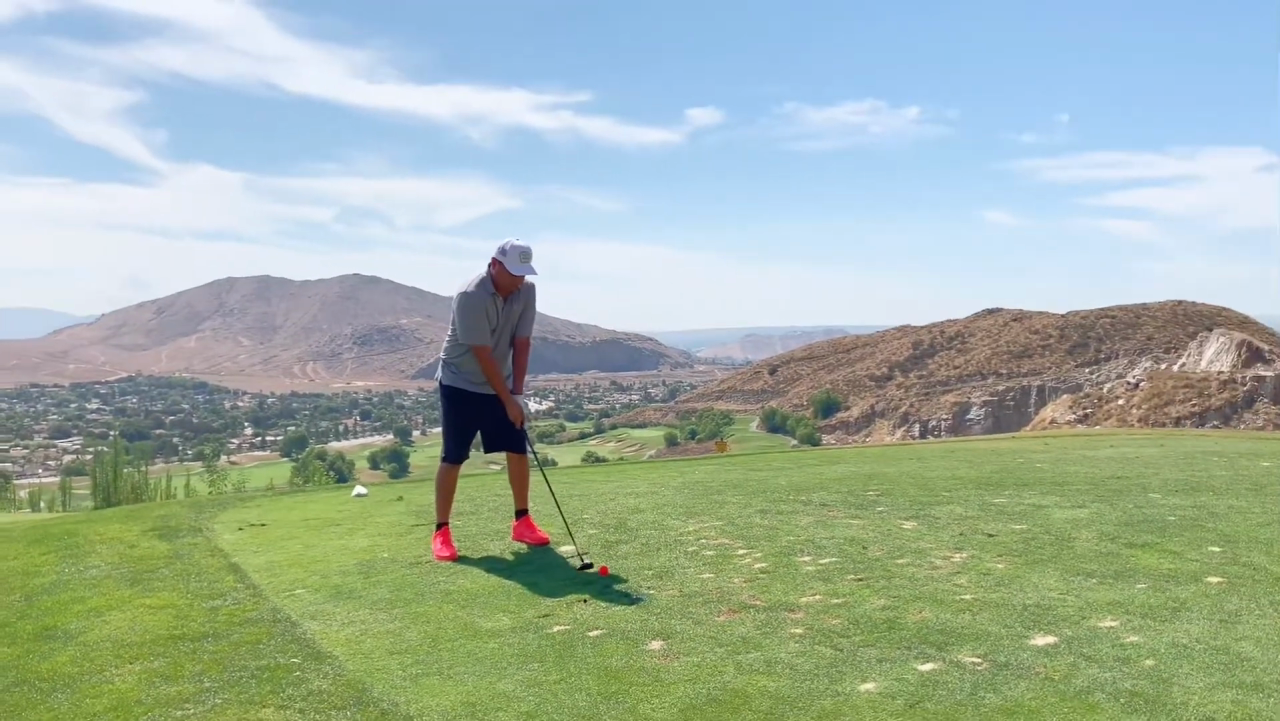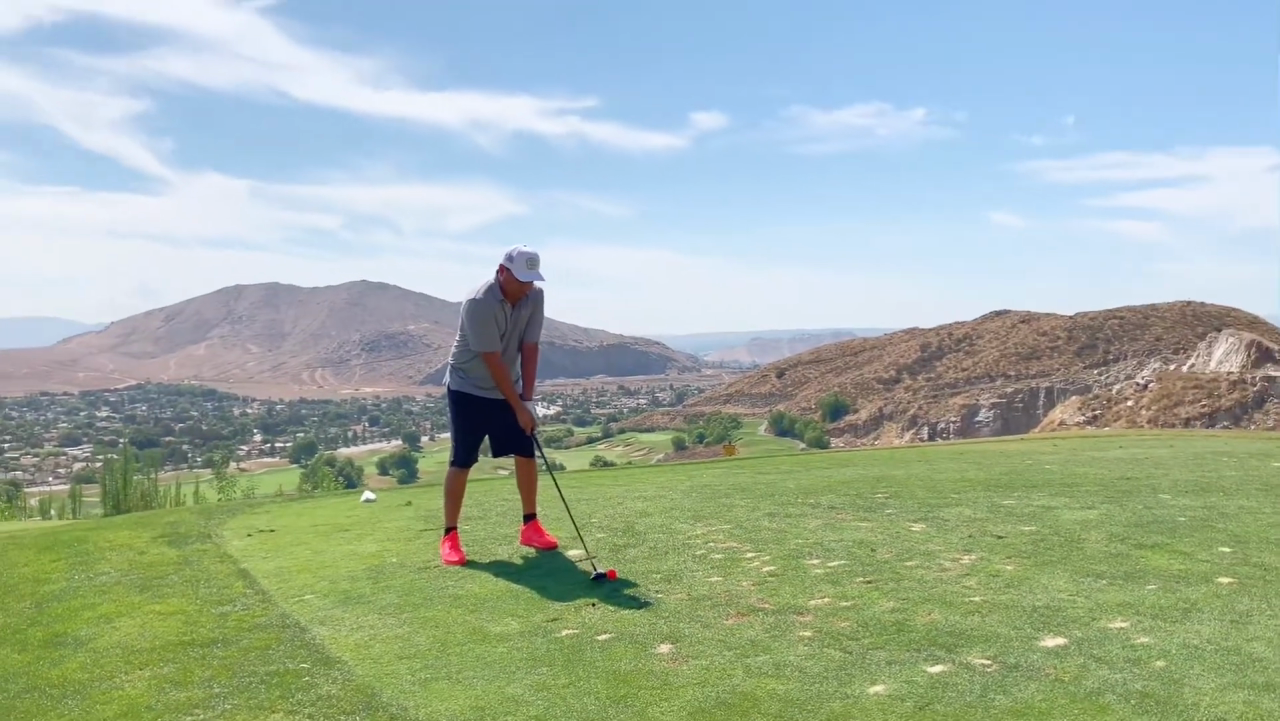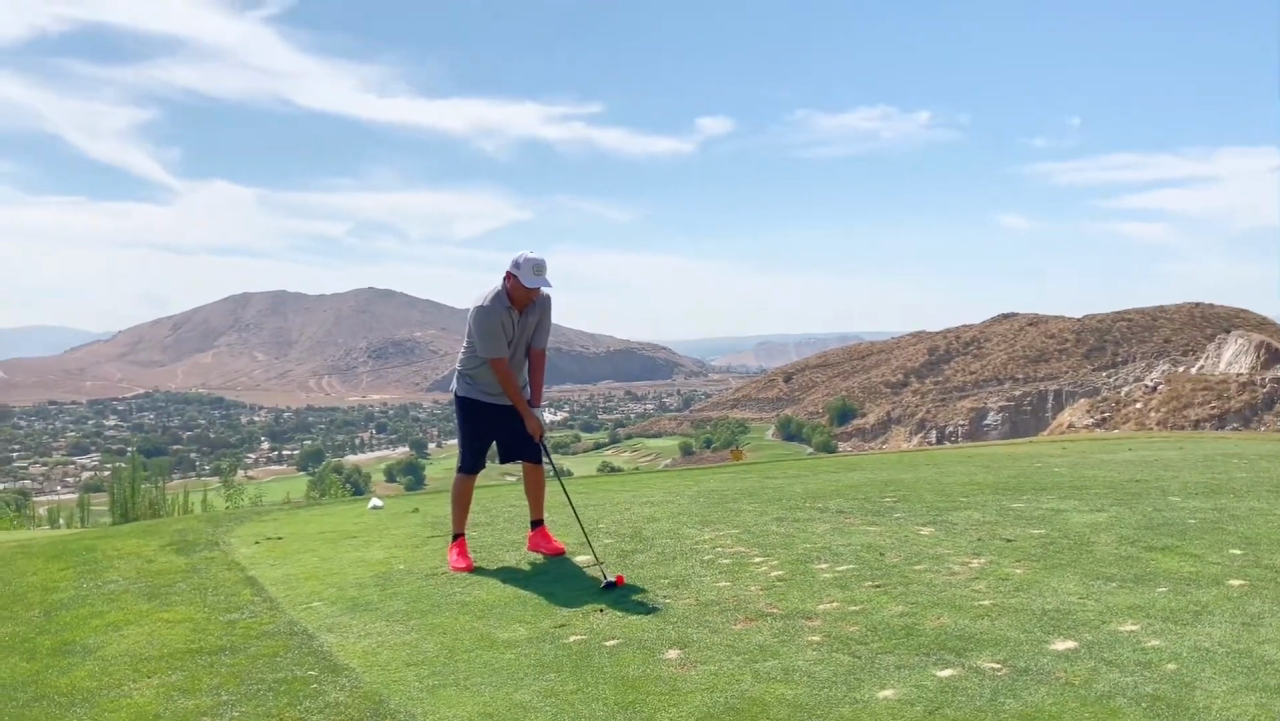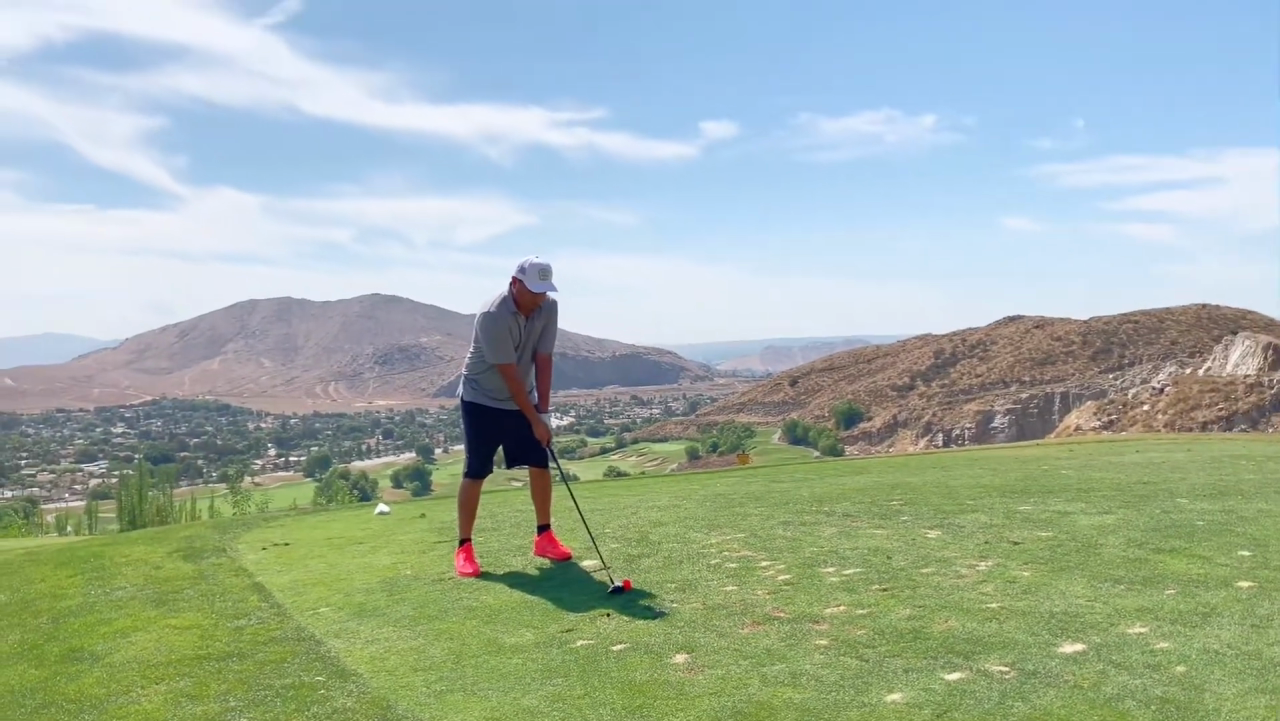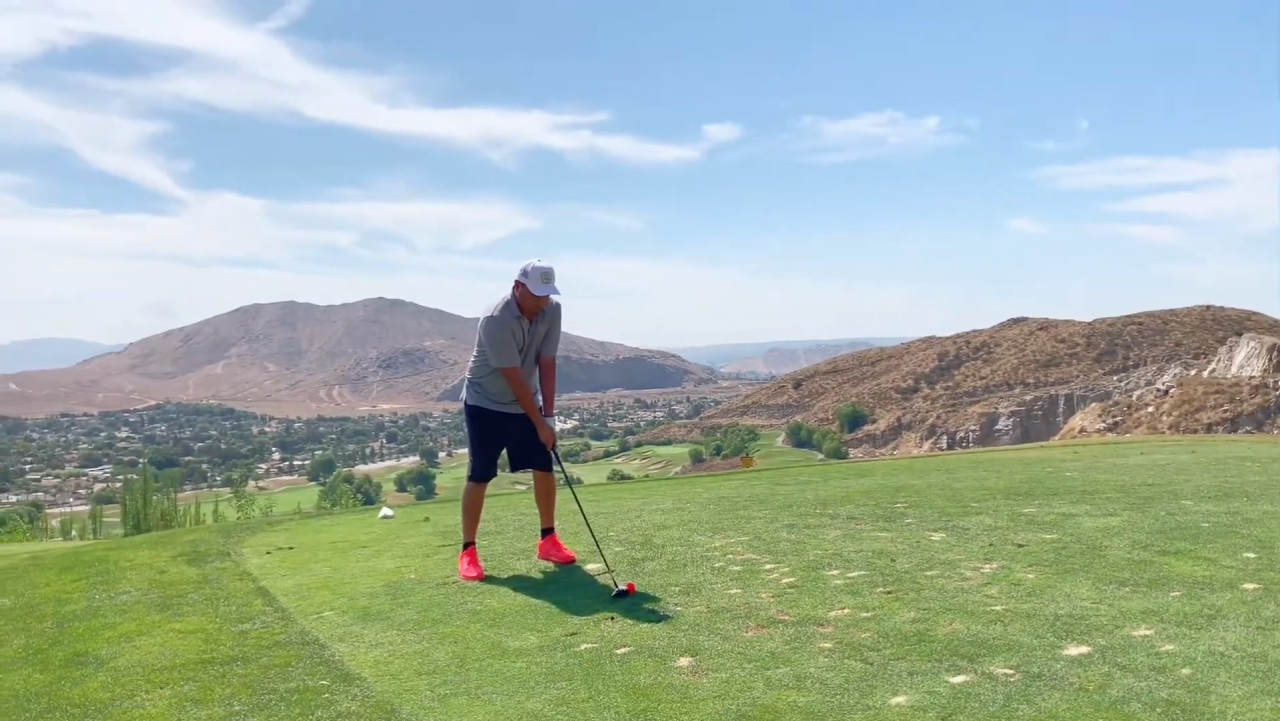
dt=0.2s
person 1, frame 1
left shoulder: (527, 291)
right shoulder: (470, 297)
left elbow: (522, 344)
right elbow: (483, 356)
left wrist: (518, 394)
right wrist: (508, 402)
left hip: (500, 383)
right hip: (460, 384)
left knee: (518, 450)
right knee: (453, 457)
left ankle: (522, 521)
right ankle: (441, 531)
person 1, frame 2
left shoulder: (535, 297)
right shoulder: (479, 304)
left elbow: (530, 349)
right elbow: (494, 362)
left wrist: (528, 399)
right wrist: (519, 408)
left hip: (508, 388)
right hip: (469, 389)
left knee: (526, 453)
right knee: (462, 461)
left ankle: (530, 525)
right ankle: (450, 536)
person 1, frame 3
left shoulder: (542, 303)
right shoulder: (486, 311)
left elbow: (537, 355)
right elbow: (501, 369)
left wrist: (536, 406)
right wrist: (527, 415)
left hip: (515, 394)
right hip: (475, 395)
left knee: (534, 459)
right knee: (469, 467)
left ankle: (537, 531)
right ankle: (457, 542)
person 1, frame 4
left shoulder: (548, 308)
right shoulder: (493, 317)
left elbow: (543, 361)
right elbow: (510, 374)
left wrist: (543, 411)
right wrist: (535, 420)
left hip: (521, 399)
right hip: (482, 400)
left knee: (540, 464)
right knee: (476, 472)
left ankle: (544, 536)
right ankle: (464, 547)
person 1, frame 5
left shoulder: (552, 311)
right shoulder: (496, 321)
left elbow: (547, 364)
right elbow: (514, 378)
left wrist: (548, 414)
right wrist: (540, 424)
left hip: (525, 403)
right hip: (486, 404)
left knee: (544, 468)
right knee: (480, 476)
left ankle: (548, 539)
right ankle: (468, 551)
